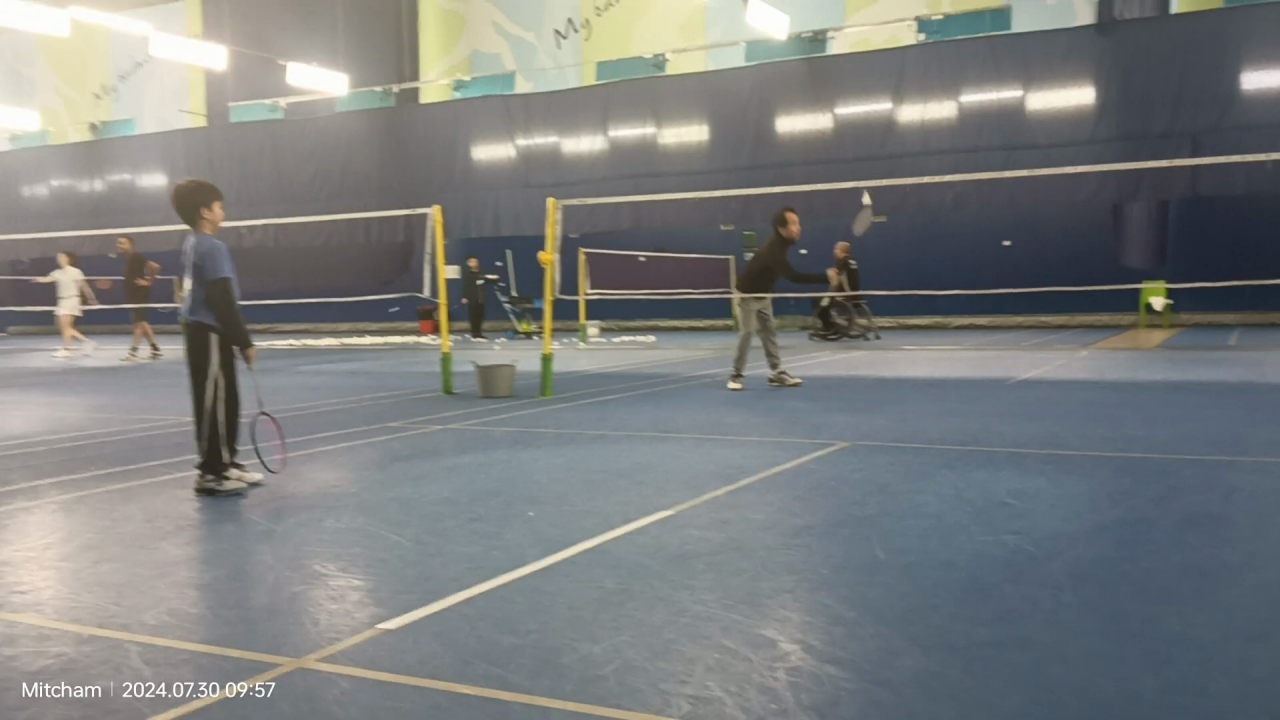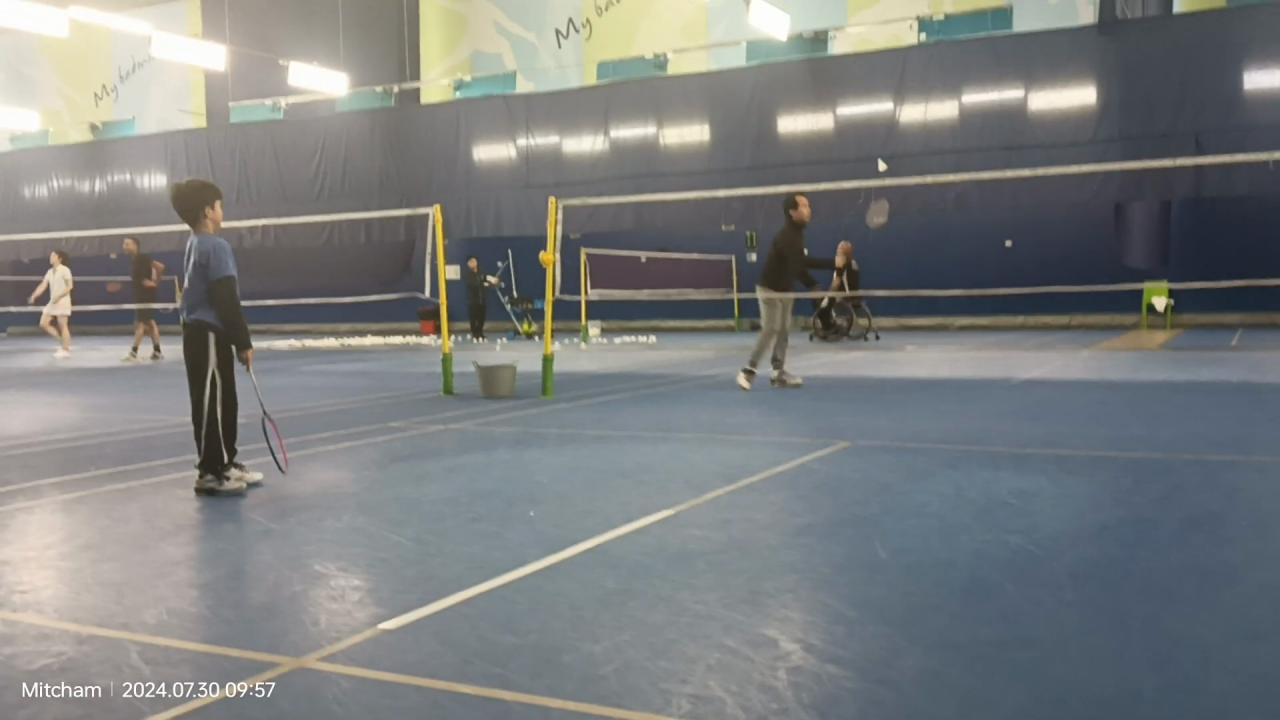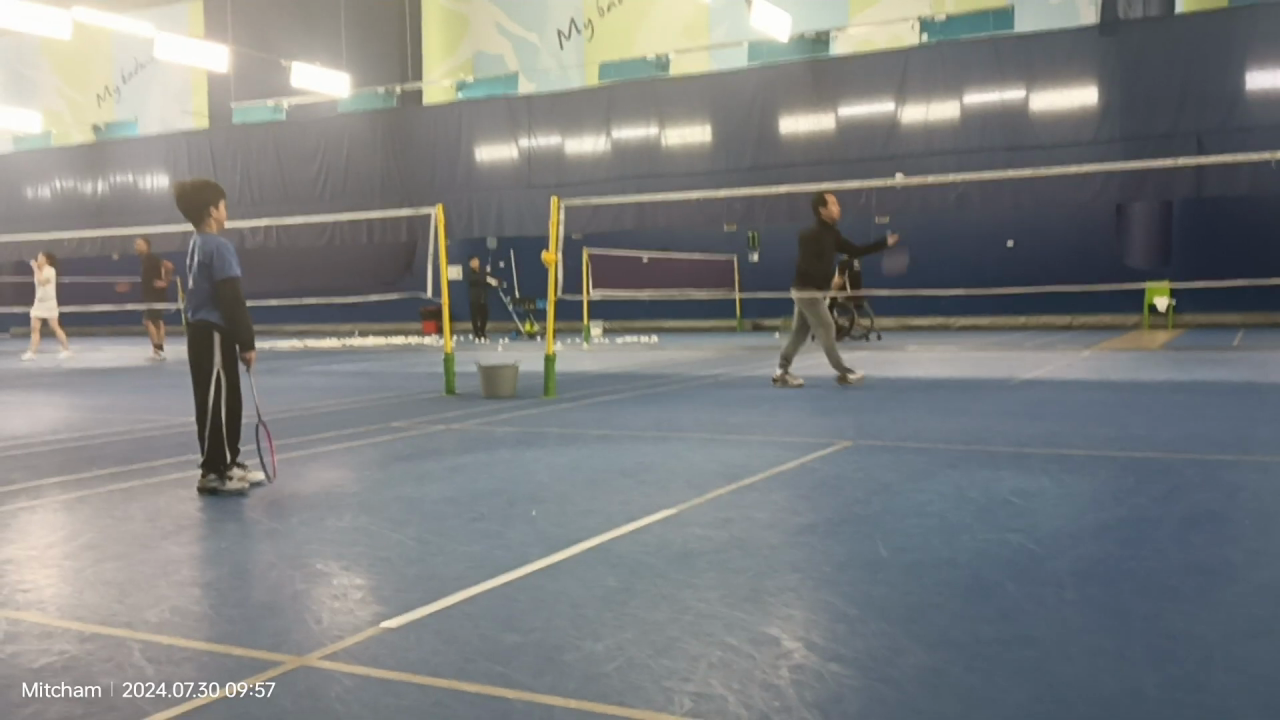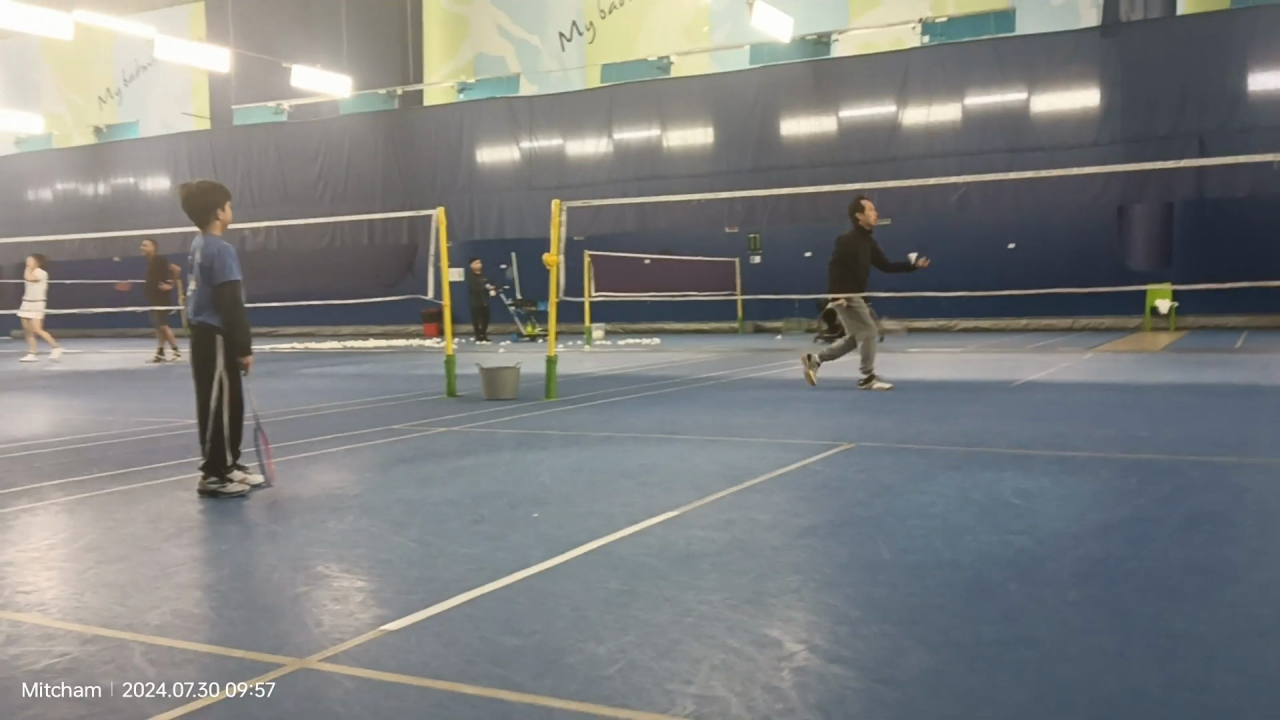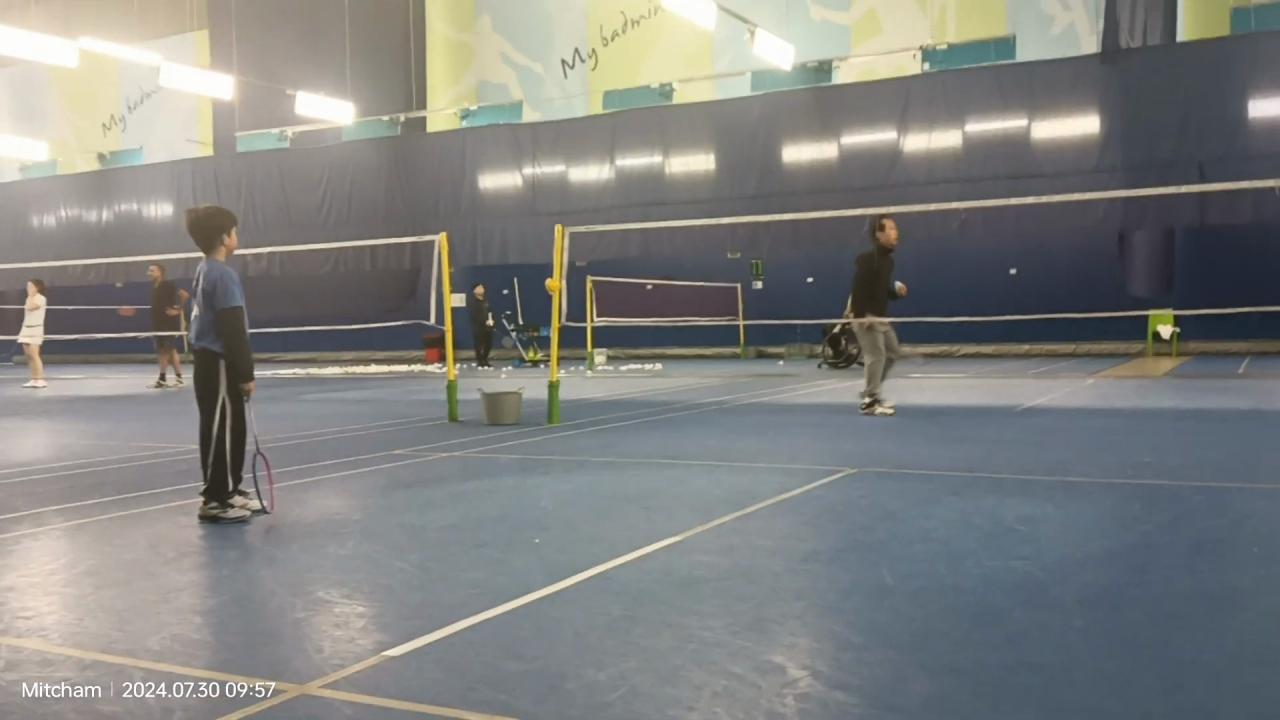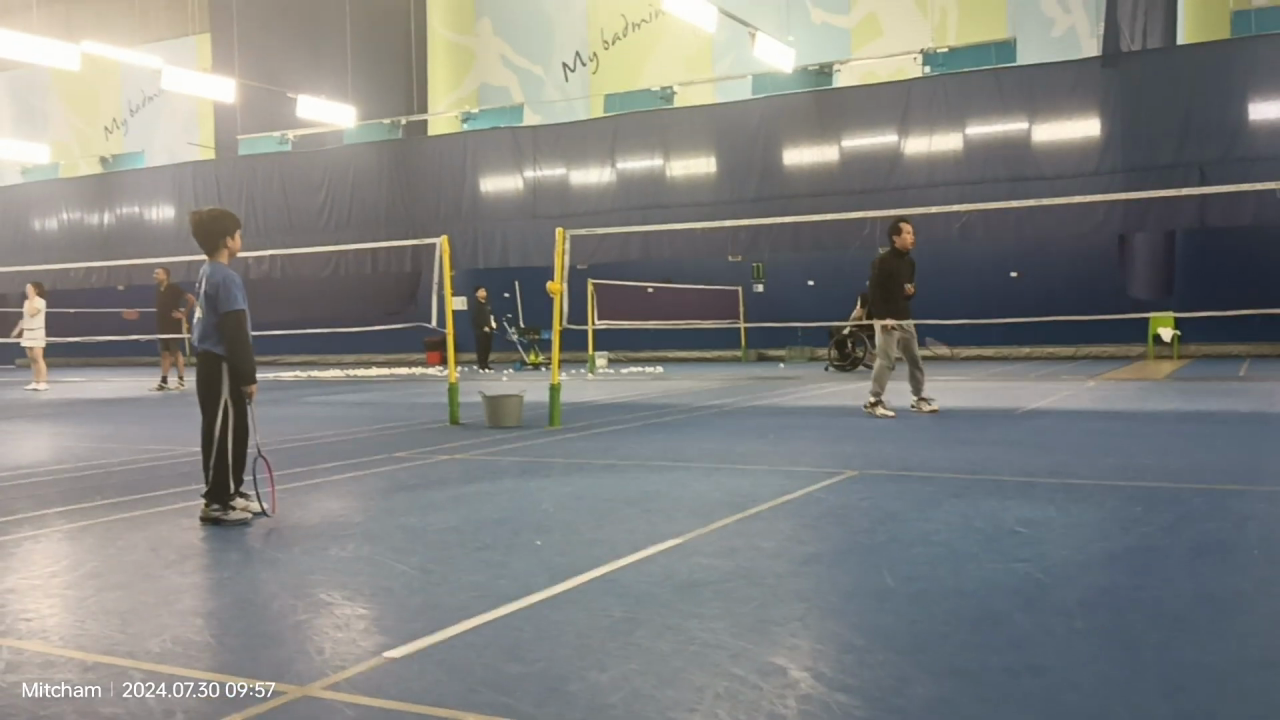
dt=0.2s
person 1, frame 1
left shoulder: (193, 245)
right shoulder: (212, 247)
right elbow: (223, 301)
left wrist: (239, 336)
right wrist: (244, 341)
left hip: (200, 332)
right hip: (209, 335)
left knee: (223, 400)
right knee: (213, 401)
left ankle: (224, 463)
right ankle: (211, 472)
person 1, frame 2
left shoulder: (194, 244)
right shoulder: (216, 246)
right elbow: (227, 300)
left wrist: (237, 339)
right wrist: (243, 341)
left hip: (199, 332)
right hip: (208, 335)
left knee: (222, 400)
right knee: (212, 402)
left ankle: (224, 463)
right ankle: (211, 473)
person 1, frame 3
left shoulder: (196, 244)
right shoulder: (219, 246)
right elbow: (232, 300)
left wrist: (241, 339)
right wrist: (247, 341)
left hip: (203, 331)
right hip: (213, 335)
left knee: (226, 400)
right knee: (217, 401)
left ankle: (227, 463)
right ankle: (213, 472)
person 1, frame 4
left shoulder: (200, 246)
right shoulder: (221, 249)
right elbow: (231, 304)
left wrist: (239, 343)
right wrist: (244, 346)
left hip: (205, 334)
right hip: (215, 337)
left knee: (227, 402)
right knee: (218, 404)
left ankle: (228, 465)
right ankle: (213, 474)
person 1, frame 5
left shoulder: (205, 270)
right shoulder: (224, 275)
right elbow: (233, 330)
left wrist: (241, 369)
right wrist: (246, 372)
left hip: (208, 359)
right hip: (218, 363)
left knee: (230, 428)
right knee: (221, 429)
left ankle: (228, 490)
right ankle: (214, 500)
person 1, frame 6
left shoulder: (207, 273)
right shoulder: (226, 278)
right elbow: (235, 332)
left wrist: (243, 372)
right wrist: (248, 376)
left hip: (211, 362)
right hip: (221, 366)
left knee: (232, 430)
right knee: (223, 431)
left ankle: (230, 493)
right ankle: (216, 502)
person 2, frame 1
left shoulder: (780, 244)
right shoulder: (772, 250)
right elbow: (793, 276)
right wrist: (824, 277)
left hip: (763, 295)
right hip: (747, 294)
left knee: (769, 332)
right knee: (747, 332)
left ankle: (777, 372)
right ankle: (736, 375)
person 2, frame 2
left shoulder: (797, 234)
right shoulder: (786, 236)
left elbow: (798, 265)
right elbow: (800, 262)
left wrist: (812, 285)
right wrist: (832, 263)
left hip: (784, 291)
right hip: (770, 290)
left knee: (783, 331)
right knee: (771, 329)
left ankle: (778, 372)
right ankle: (748, 370)
person 2, frame 3
left shoulder: (832, 234)
right shoulder: (810, 235)
left elbow: (853, 251)
right elbow: (806, 263)
left wrist: (884, 243)
right wrist: (826, 277)
left hip: (816, 290)
right hip: (805, 290)
left knee: (800, 332)
right knee: (826, 328)
left ankle: (782, 372)
right ankle: (842, 372)
person 2, frame 4
left shoulder: (869, 242)
right shoulder: (847, 240)
left elbow: (885, 266)
right elbow: (834, 267)
left wrist: (914, 264)
right wrist: (839, 295)
left hip: (854, 295)
right hip: (844, 297)
left knee: (855, 338)
right knee: (869, 332)
left ankle: (815, 360)
right ankle: (867, 377)
person 2, frame 5
left shoulder: (888, 260)
right shoulder: (868, 258)
right elbow: (858, 287)
left wrist: (898, 291)
right wrist: (862, 314)
left hip: (880, 316)
right hip: (866, 317)
left knee: (893, 352)
right knee: (876, 355)
left ankle: (871, 392)
right ankle: (870, 401)
person 2, frame 6
left shoulder: (909, 262)
right shoulder: (883, 262)
right elbow: (874, 291)
left wrist: (910, 291)
right wrist: (882, 317)
left hip: (905, 319)
right hip: (887, 320)
left knee: (915, 359)
right knee: (885, 360)
left ankle: (918, 398)
right ankle: (874, 401)
